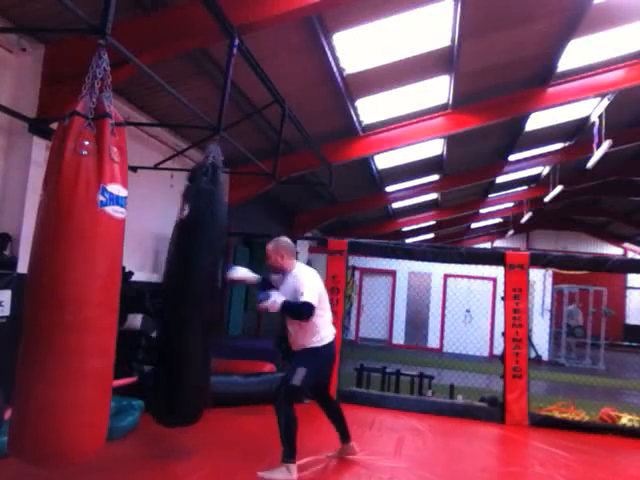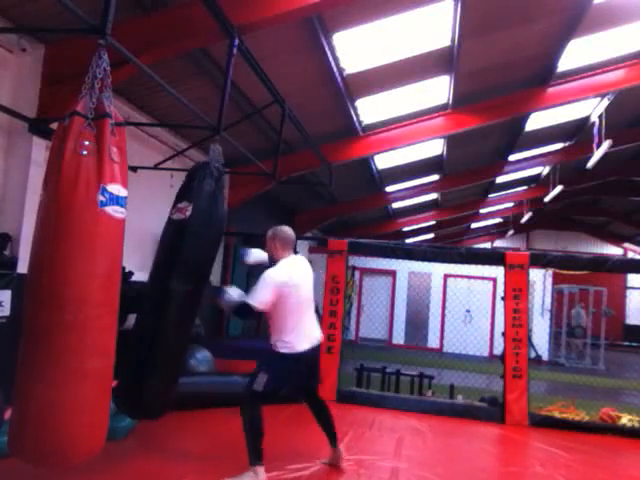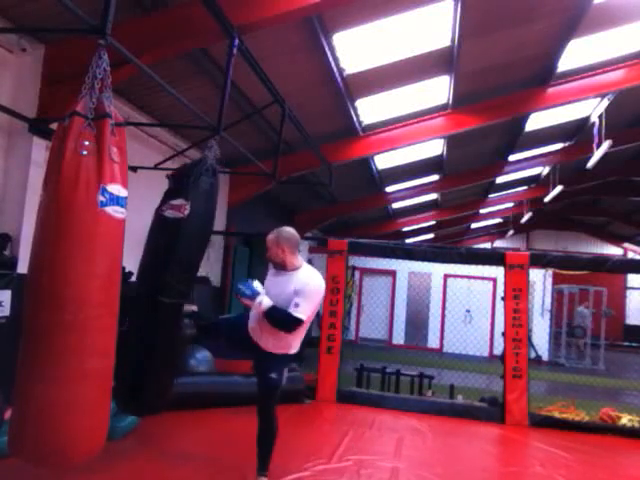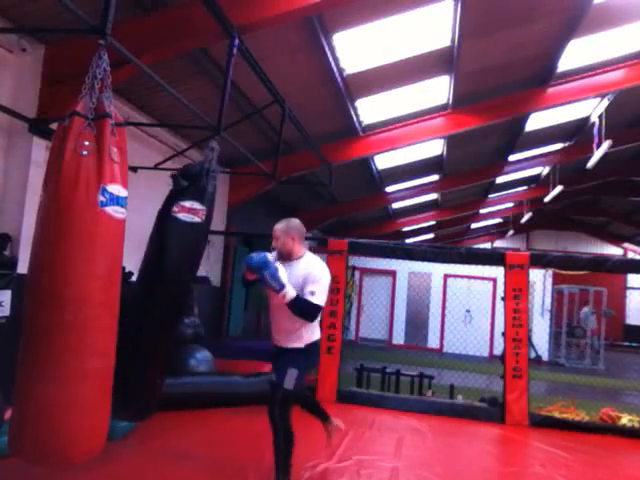
dt=0.4s
person 1, frame 1
left shoulder: (303, 276)
right shoulder: (291, 275)
left elbow: (305, 311)
right elbow: (275, 288)
left wrist: (276, 303)
right wrist: (251, 277)
left hip: (314, 349)
right hip: (324, 346)
left knee: (284, 400)
right knee: (322, 395)
right ankle: (347, 444)
person 1, frame 2
left shoulder: (274, 276)
right shoulder: (301, 263)
left elbow: (249, 311)
left wrist: (231, 300)
left hip: (288, 353)
right hip: (312, 345)
left knee: (250, 402)
right knee: (311, 397)
right ankle: (336, 452)
person 1, frame 3
left shoulder: (311, 283)
right shoulder: (275, 267)
left elbow: (290, 324)
left wrist: (260, 301)
right wrist: (254, 300)
left hip: (277, 352)
right hip: (249, 331)
left knee: (266, 409)
right knee: (210, 327)
person 1, frame 4
left shoulder: (316, 269)
right shoulder: (275, 260)
left elbow: (310, 313)
right elbow: (250, 281)
left wrist: (284, 290)
right wrist: (250, 272)
left hip: (301, 348)
right hip: (282, 344)
left knee: (277, 407)
right knee: (295, 394)
right ankle: (328, 422)
